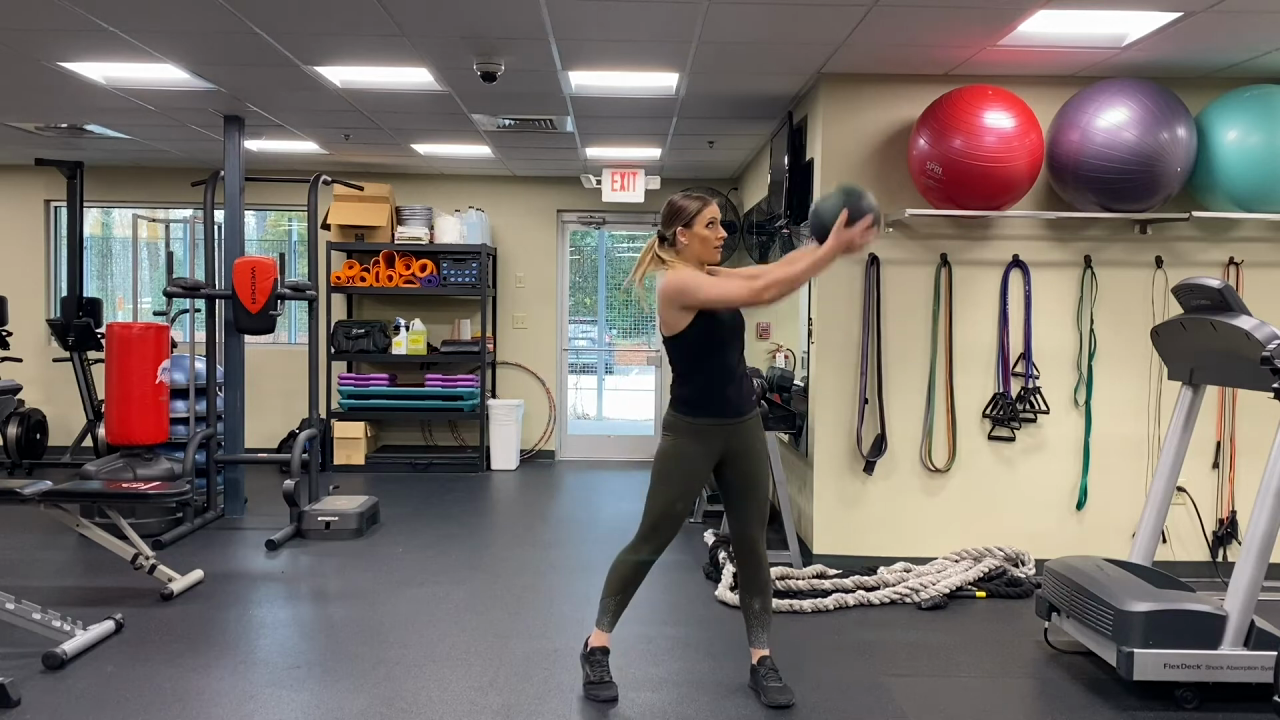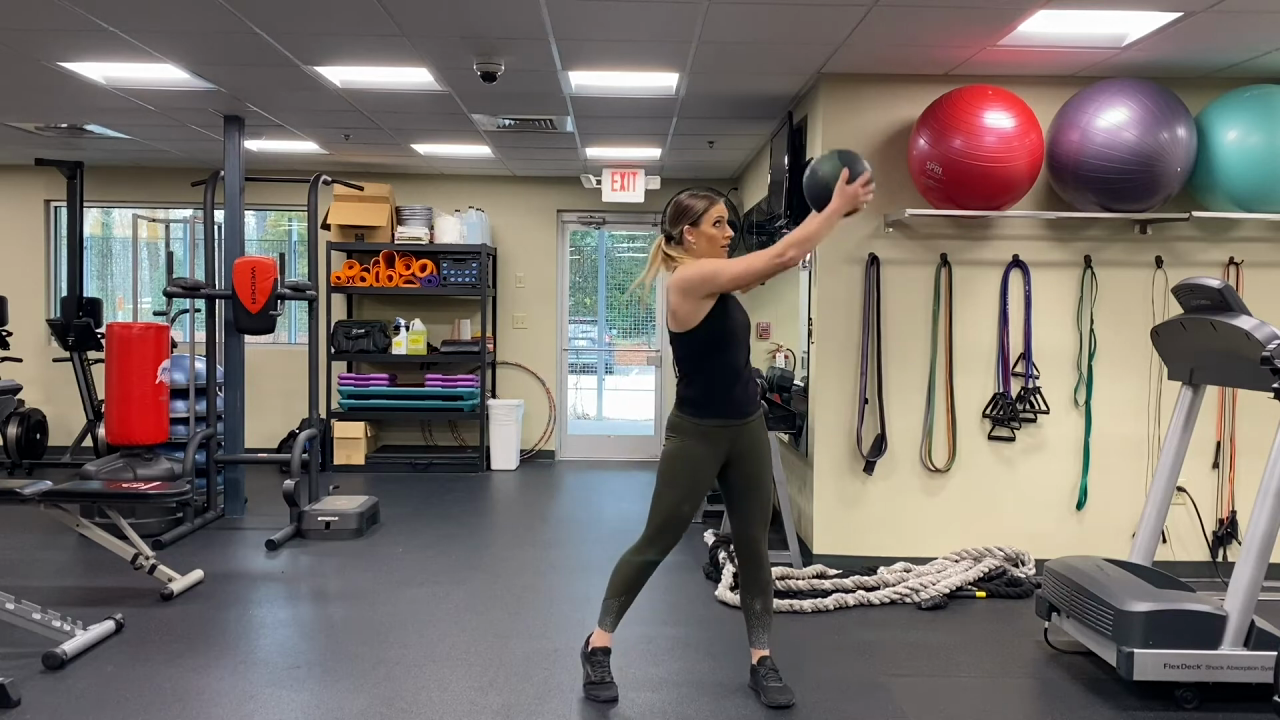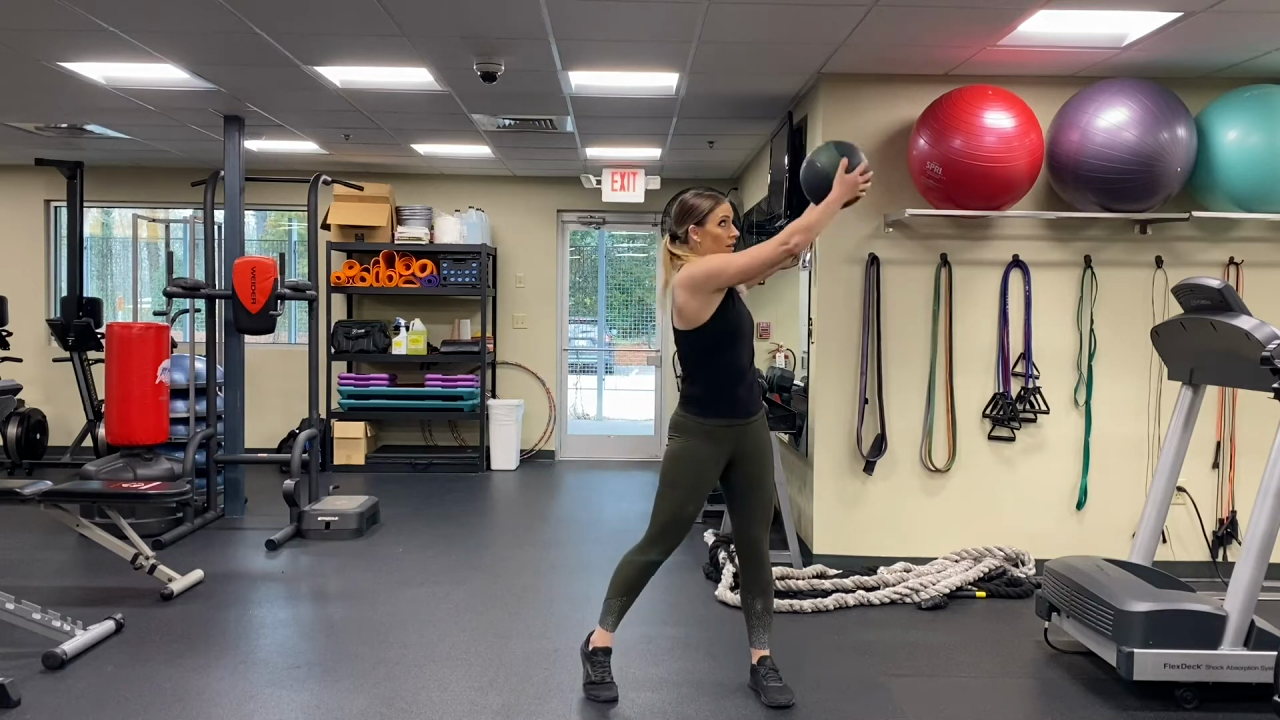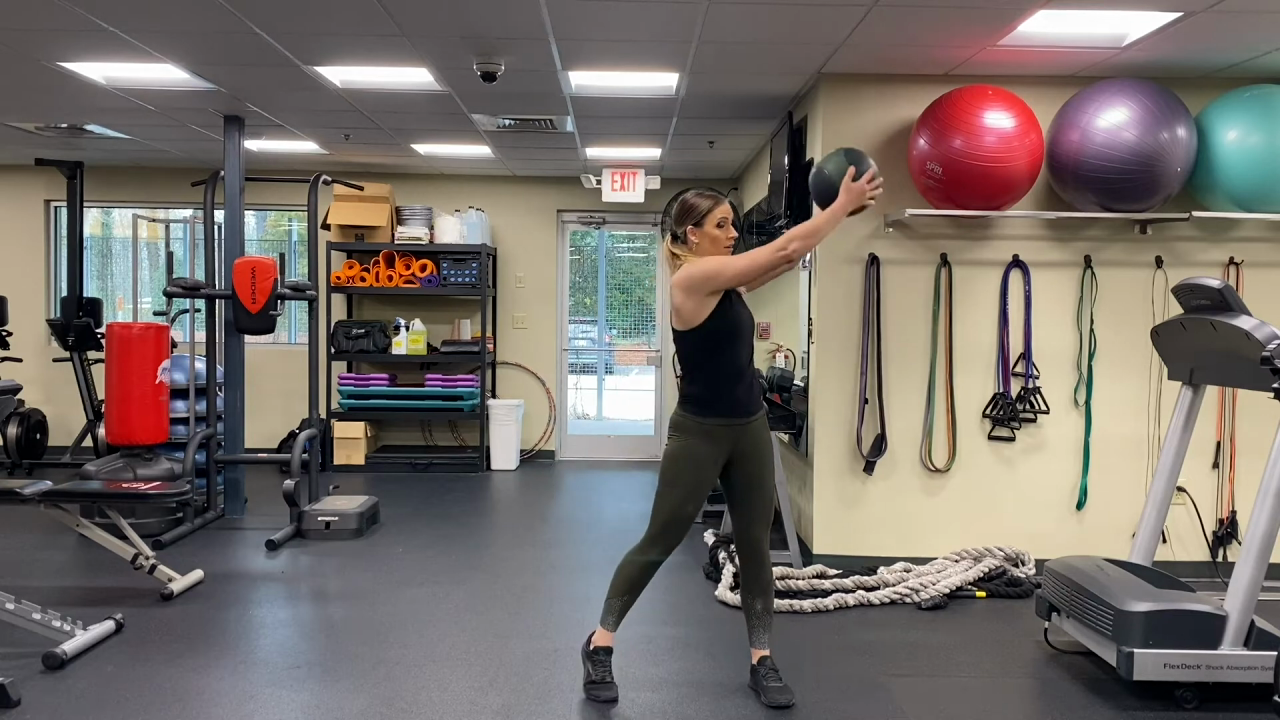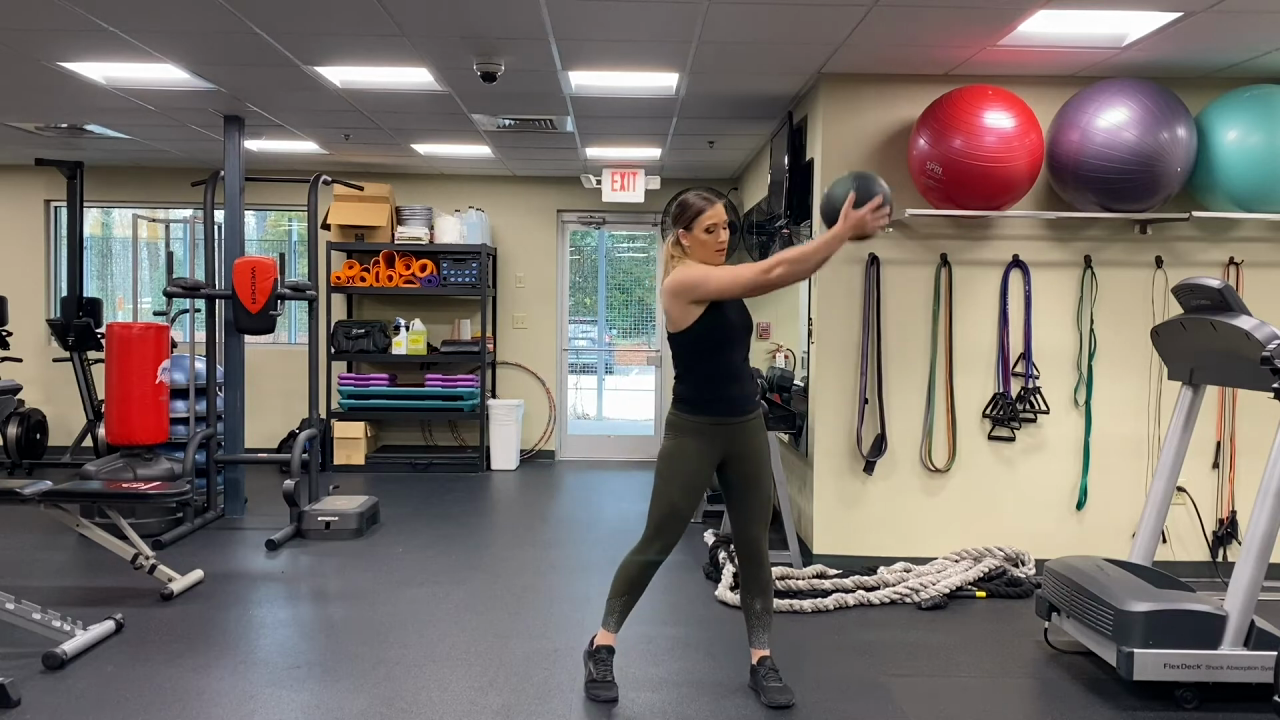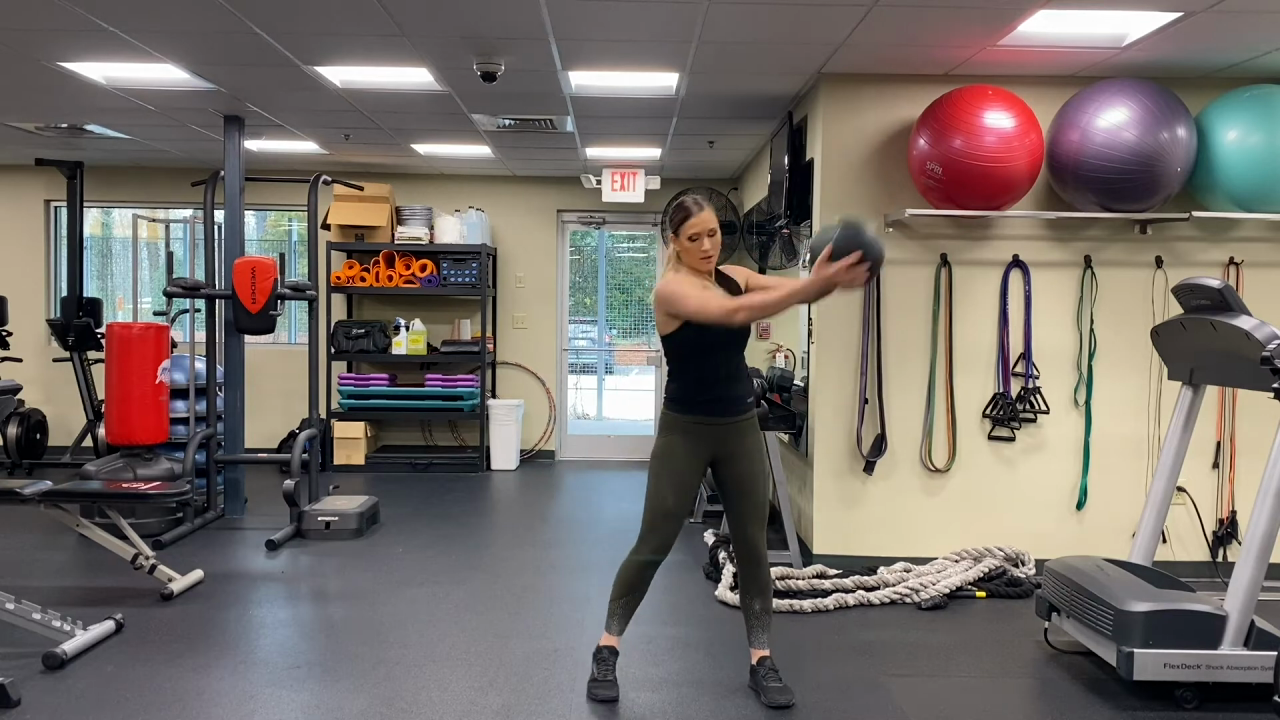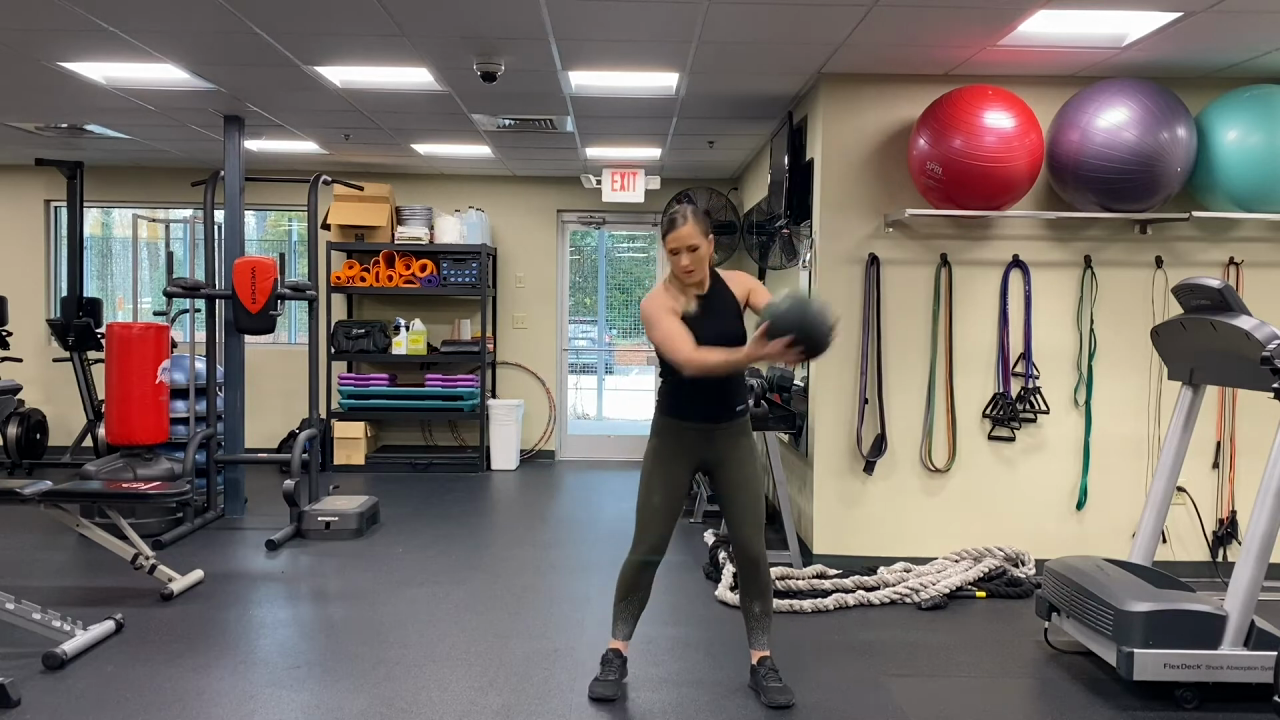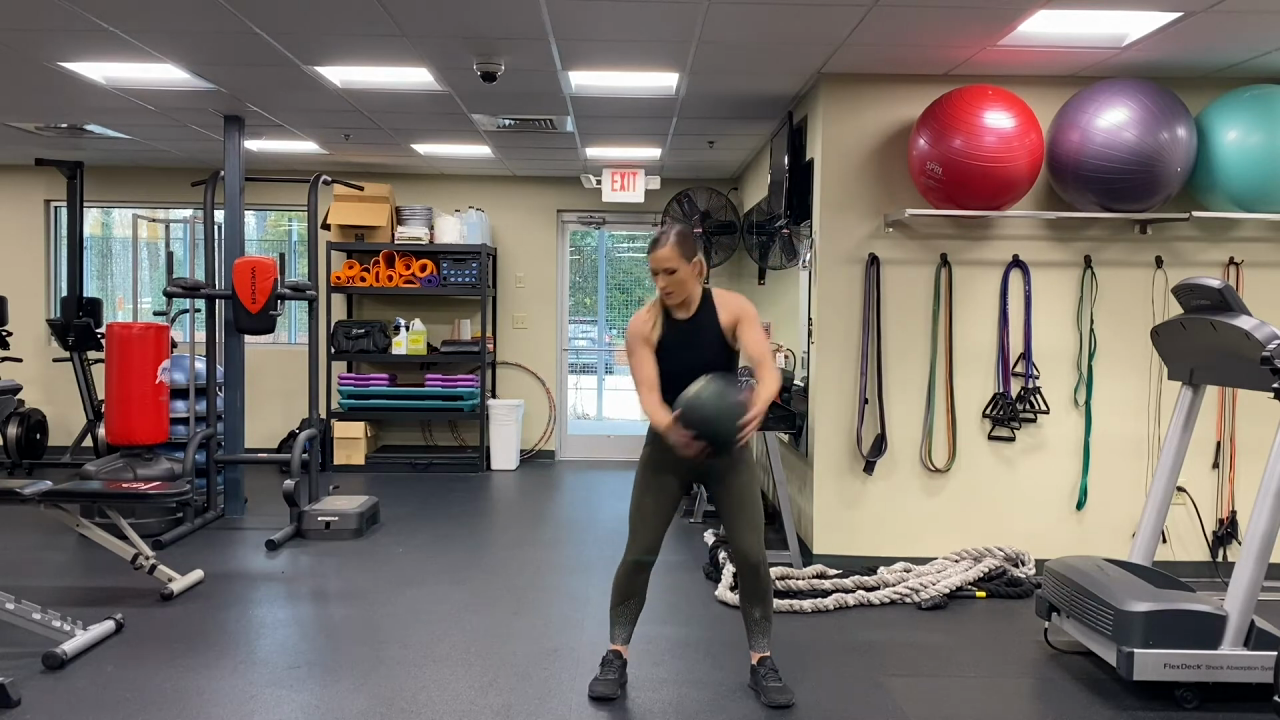
dt=0.1s
person 1, frame 1
left shoulder: (719, 276)
right shoulder: (677, 285)
left elbow: (776, 274)
right elbow: (761, 291)
left wrist: (834, 244)
right wrist: (833, 247)
left hip: (744, 429)
right hip: (692, 432)
left knee: (751, 546)
right knee: (650, 542)
left ankle: (761, 659)
right ankle: (597, 645)
person 1, frame 2
left shoulder: (714, 275)
right shoulder: (691, 279)
left elbow: (779, 257)
right elbow: (781, 255)
left wrist: (834, 210)
right wrist: (837, 207)
left hip: (747, 428)
right hip: (697, 434)
left knee: (754, 546)
right knee: (656, 544)
left ankle: (761, 658)
right ankle: (597, 644)
person 1, frame 3
left shoulder: (719, 274)
right shoulder: (697, 276)
left elbow: (782, 249)
right elbow: (786, 245)
left wrist: (833, 200)
right wrist: (837, 195)
left hip: (749, 428)
right hip: (701, 433)
left knee: (755, 546)
right knee: (659, 543)
left ankle: (761, 658)
right ankle: (598, 643)
person 1, frame 4
left shoulder: (723, 274)
right shoulder: (693, 276)
left elbow: (781, 256)
right elbow: (778, 252)
left wrist: (840, 205)
right wrist: (842, 204)
left hip: (750, 427)
right hip: (699, 432)
left knee: (755, 545)
right knee: (658, 544)
left ankle: (760, 658)
right ankle: (599, 644)
person 1, frame 5
left shoulder: (724, 281)
right shoulder: (685, 281)
left elbow: (787, 272)
right elbow: (771, 269)
left wrist: (844, 231)
right wrist: (843, 230)
left hip: (746, 427)
right hip: (694, 431)
left knee: (753, 546)
right knee: (656, 544)
left ankle: (761, 659)
right ankle: (602, 644)
person 1, frame 6
left shoulder: (733, 276)
right shoulder: (672, 289)
left elbow: (778, 296)
right elbow: (735, 312)
left wrist: (831, 278)
right wrist: (813, 283)
left hip: (741, 427)
right hip: (685, 429)
left knee: (752, 547)
right knee: (653, 547)
left ankle: (760, 660)
right ankle: (607, 648)
person 1, frame 7
left shoulder: (737, 283)
right shoulder: (658, 303)
right elbow: (691, 361)
right wrist: (749, 354)
left hip: (732, 432)
right hip: (676, 435)
left knee: (752, 548)
right knee: (648, 550)
left ankle: (761, 660)
right ankle: (615, 652)
person 1, frame 8
left shoulder: (732, 308)
right shoulder: (643, 324)
left elbow: (768, 371)
right elbow: (647, 397)
left wrist: (758, 408)
right wrist: (670, 426)
left hip: (724, 448)
right hip: (670, 445)
left knee: (750, 556)
right knee: (640, 553)
left ankle: (761, 659)
right ankle: (616, 654)
